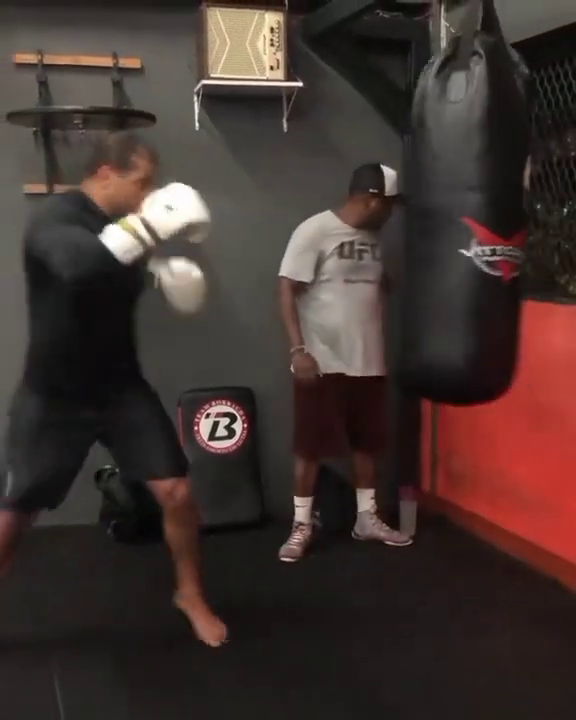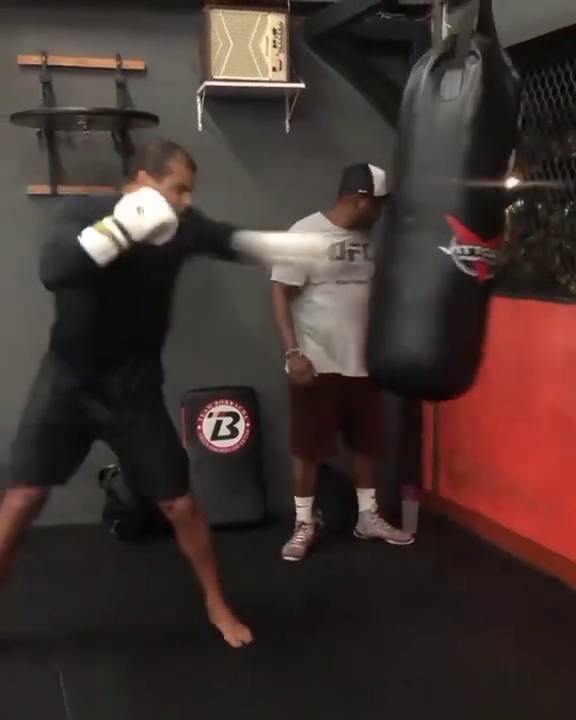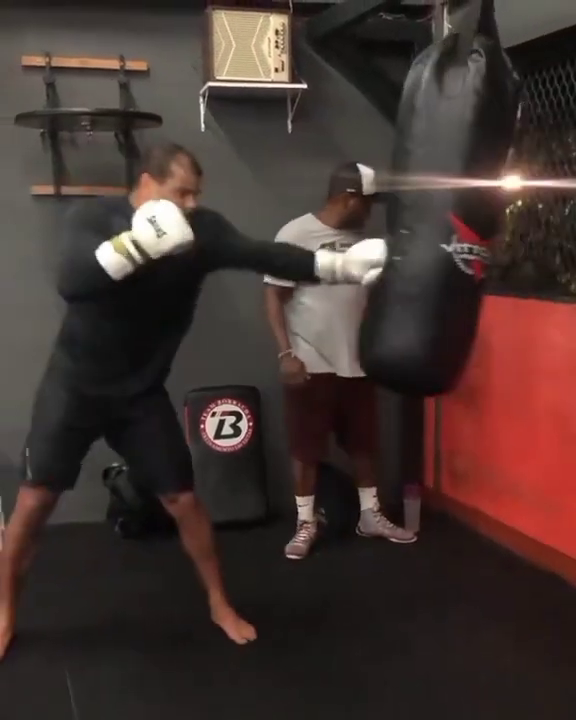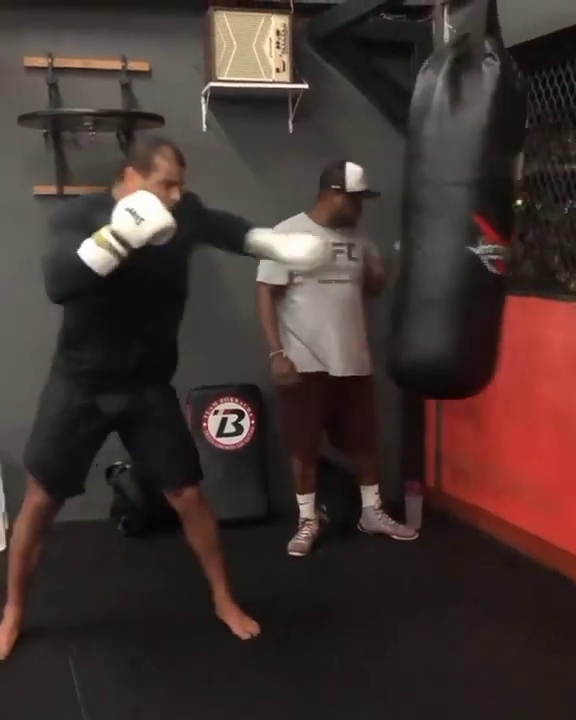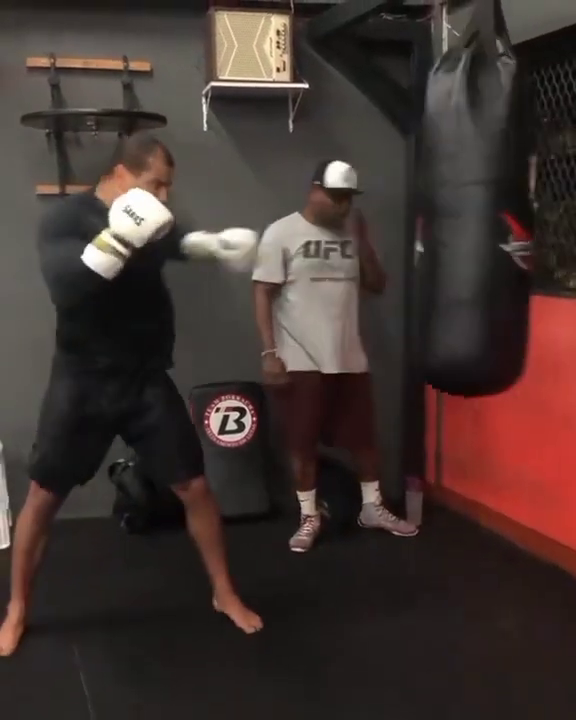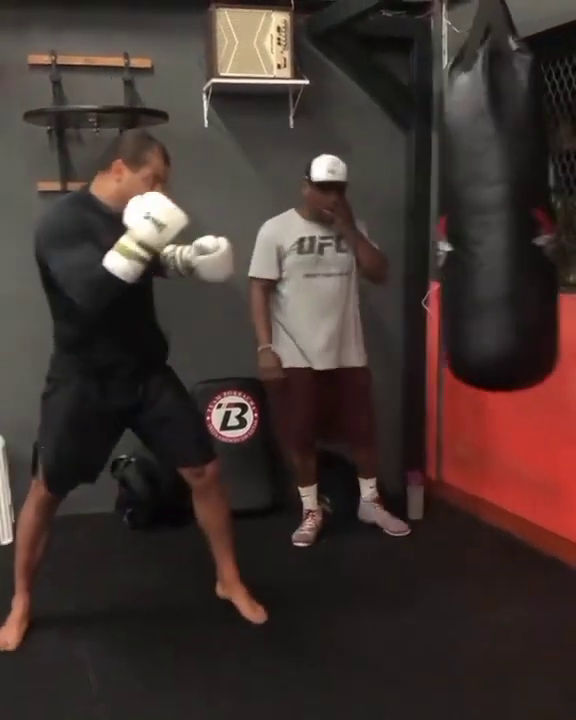
dt=0.1s
person 1, frame 1
left shoulder: (121, 219)
right shoulder: (56, 217)
right elbow: (82, 268)
right wrist: (150, 224)
left hip: (121, 386)
right hip: (54, 394)
left knee: (176, 491)
left ankle: (191, 597)
person 1, frame 2
left shoulder: (177, 223)
right shoulder: (81, 213)
left elbow: (224, 240)
right elbow: (55, 269)
left wrist: (279, 244)
right wrist: (119, 224)
left hip: (135, 391)
right hip: (67, 383)
left knee: (178, 504)
left ankle: (216, 606)
person 1, frame 3
left shoulder: (202, 230)
right shoulder: (93, 218)
left elbow: (267, 255)
right elbow: (74, 283)
left wrist: (345, 264)
right wrist: (138, 240)
left hip: (140, 392)
right hip: (73, 382)
left knee: (183, 503)
left ankle: (220, 605)
person 1, frame 4
left shoulder: (183, 215)
right shoulder: (78, 216)
left elbow: (228, 229)
right elbow: (61, 285)
left wrist: (278, 243)
right wrist: (119, 232)
left hip: (147, 386)
right hip: (78, 381)
left knee: (189, 498)
right knee: (42, 500)
left ankle: (224, 601)
person 1, frame 5
left shoulder: (145, 217)
right shoulder: (64, 220)
left elbow: (171, 241)
right elbow: (70, 292)
left wrist: (210, 243)
right wrist: (119, 235)
left hip: (145, 381)
right hip: (80, 382)
left knee: (195, 489)
right knee: (43, 498)
left ankle: (225, 595)
person 1, frame 6
left shoulder: (132, 213)
right shoulder: (62, 222)
right elbow: (92, 295)
left wrist: (187, 258)
right wrist: (141, 239)
left hip: (147, 369)
right hip: (84, 378)
left knee: (204, 472)
right knee: (46, 492)
left ankle: (230, 582)
person 2, frame 1
left shoulder: (372, 237)
right shoulder: (314, 232)
right elbow: (287, 291)
right wrist: (298, 350)
left hip: (368, 361)
right hip: (322, 360)
left knee: (367, 441)
right knee: (311, 445)
left ankle: (367, 518)
right ankle: (302, 524)
person 2, frame 2
left shoulder: (367, 237)
right shoulder: (305, 233)
right elbow: (281, 294)
right wrist: (293, 352)
left hip: (362, 361)
right hip: (317, 362)
left knee: (367, 442)
right knee: (309, 447)
left ankle: (368, 517)
right ankle: (304, 524)
person 2, frame 3
left shoulder: (360, 237)
right shoulder: (295, 235)
right elbow: (273, 296)
right wrist: (286, 353)
left hip: (357, 361)
right hip: (311, 363)
left knee: (364, 442)
right knee: (306, 447)
left ankle: (370, 515)
right ankle: (306, 523)
person 2, frame 4
left shoulder: (357, 236)
right shoulder: (287, 234)
left elbow: (374, 287)
right elbow: (267, 297)
left wrist: (372, 262)
right wrist: (277, 353)
left hip: (353, 360)
right hip: (305, 362)
left knee: (364, 439)
right knee: (304, 445)
left ankle: (373, 512)
right ankle: (308, 521)
person 2, frame 5
left shoulder: (352, 233)
right shoulder: (281, 233)
left elbow: (376, 285)
right elbow: (263, 295)
left wrist: (364, 243)
right wrist: (270, 352)
left hip: (349, 358)
right hip: (300, 360)
left knee: (362, 437)
right knee: (302, 443)
left ankle: (372, 508)
right ankle: (309, 517)
person 2, frame 6
left shoulder: (352, 227)
right shoulder: (275, 230)
left elbow: (379, 274)
right elbow: (260, 290)
left wrist: (349, 231)
right wrist: (265, 347)
left hip: (347, 353)
right hip: (296, 356)
left knee: (361, 432)
right knee: (300, 438)
left ankle: (371, 502)
right ankle: (311, 512)
